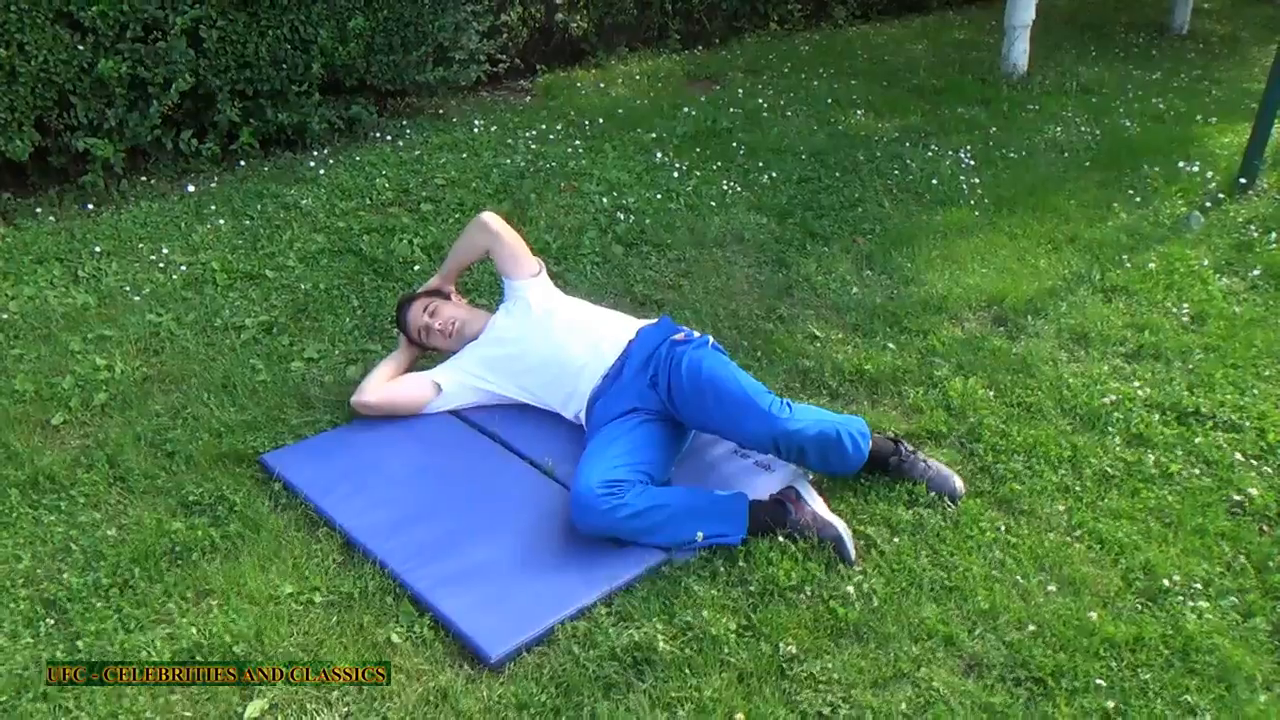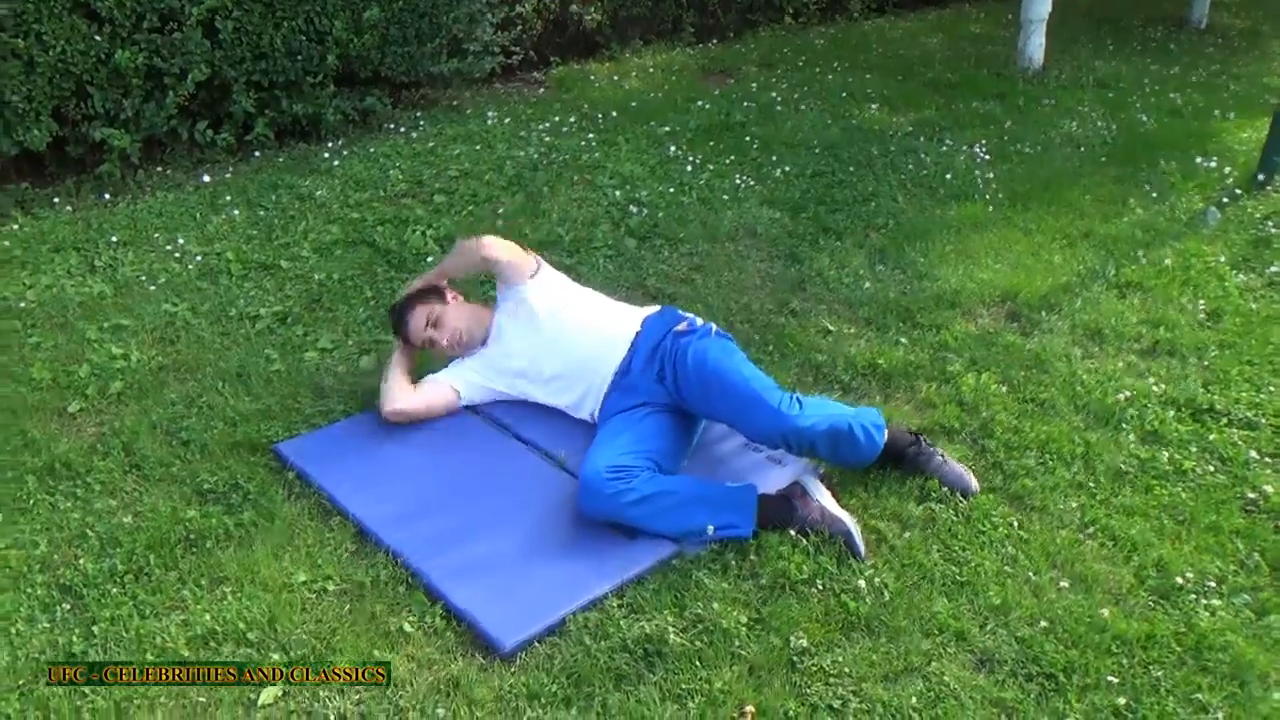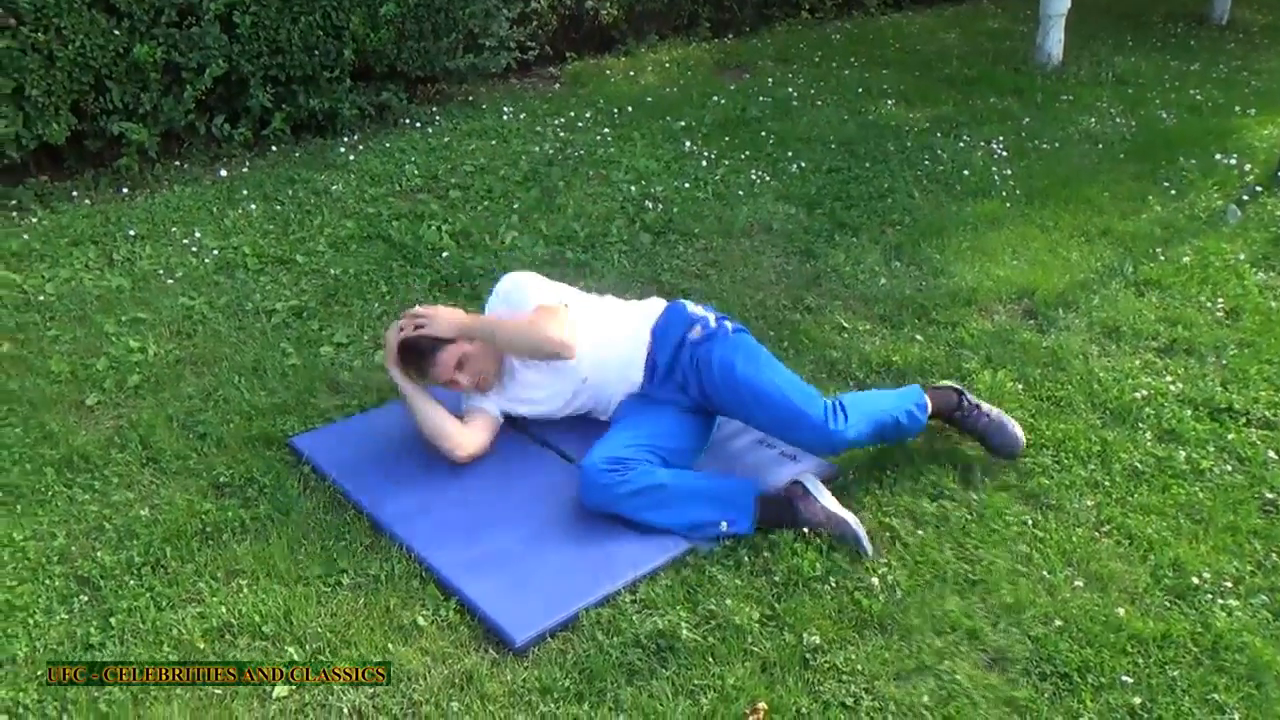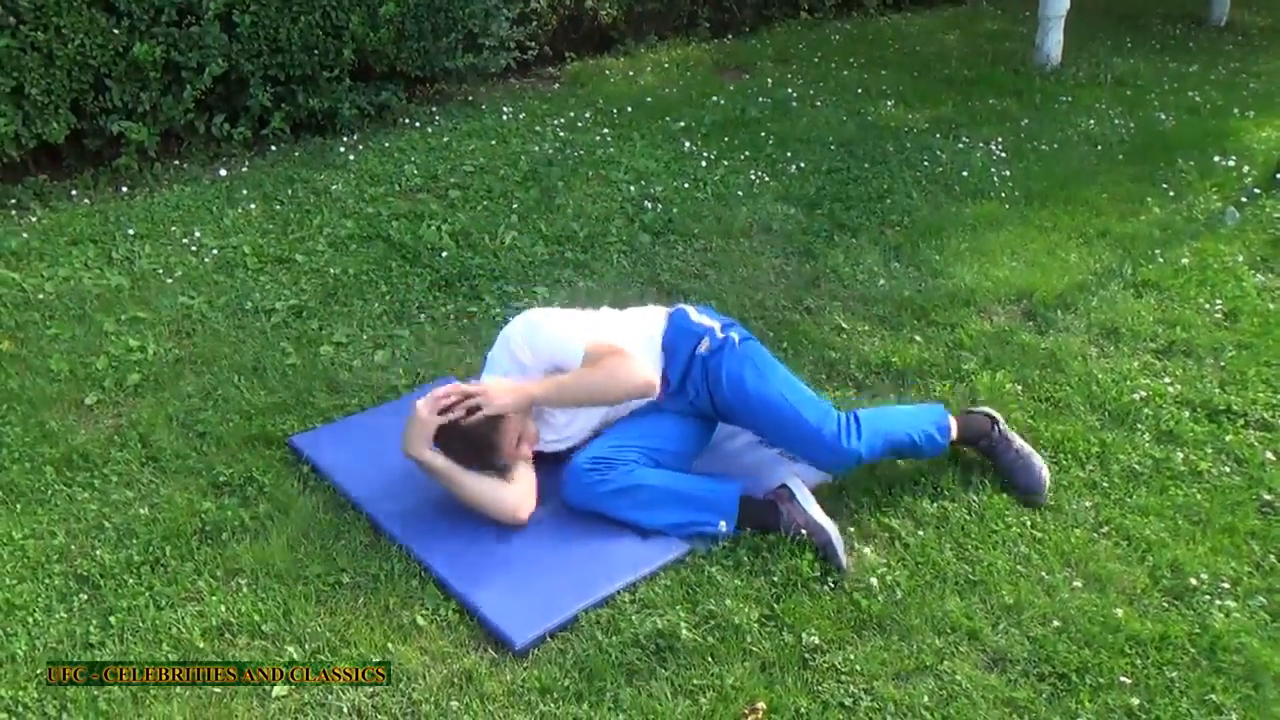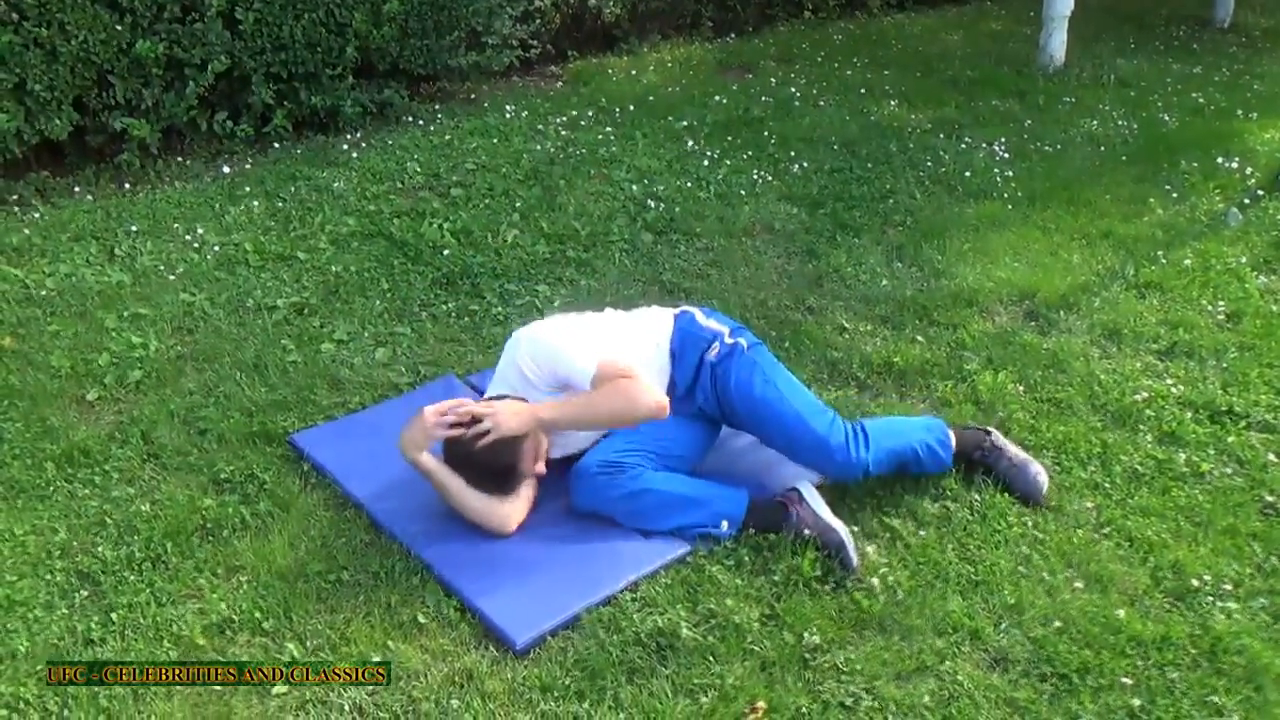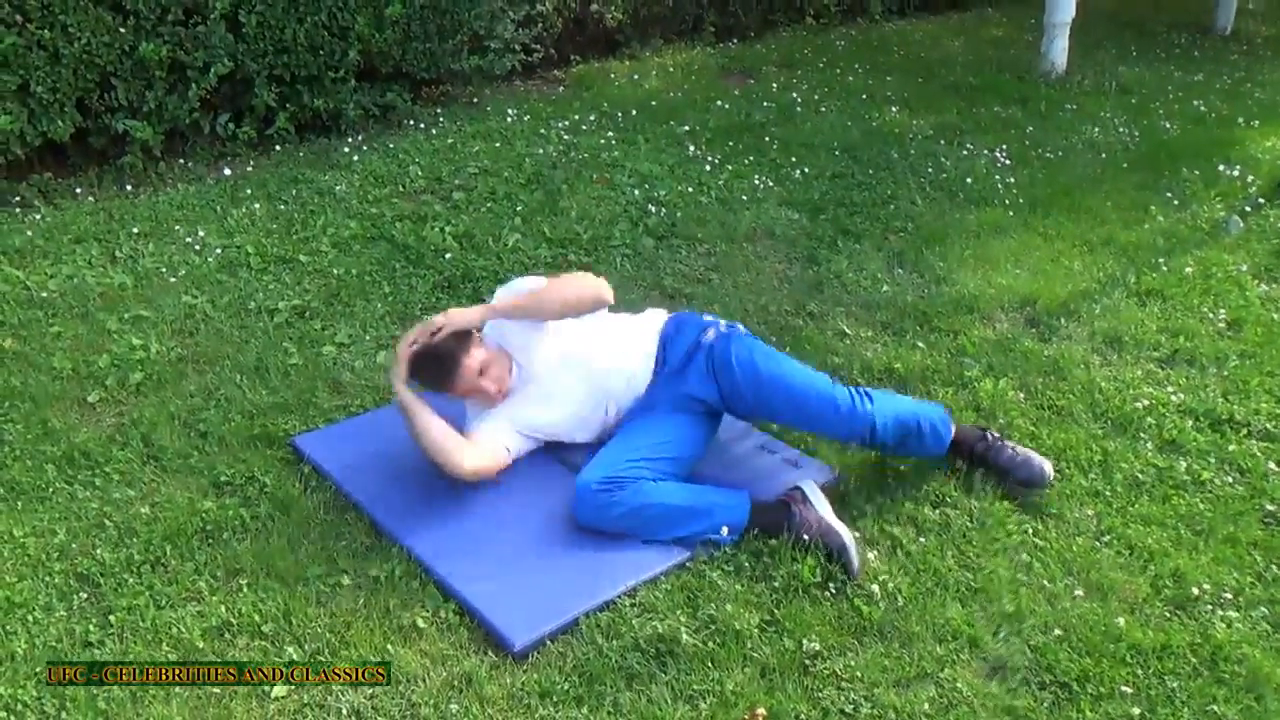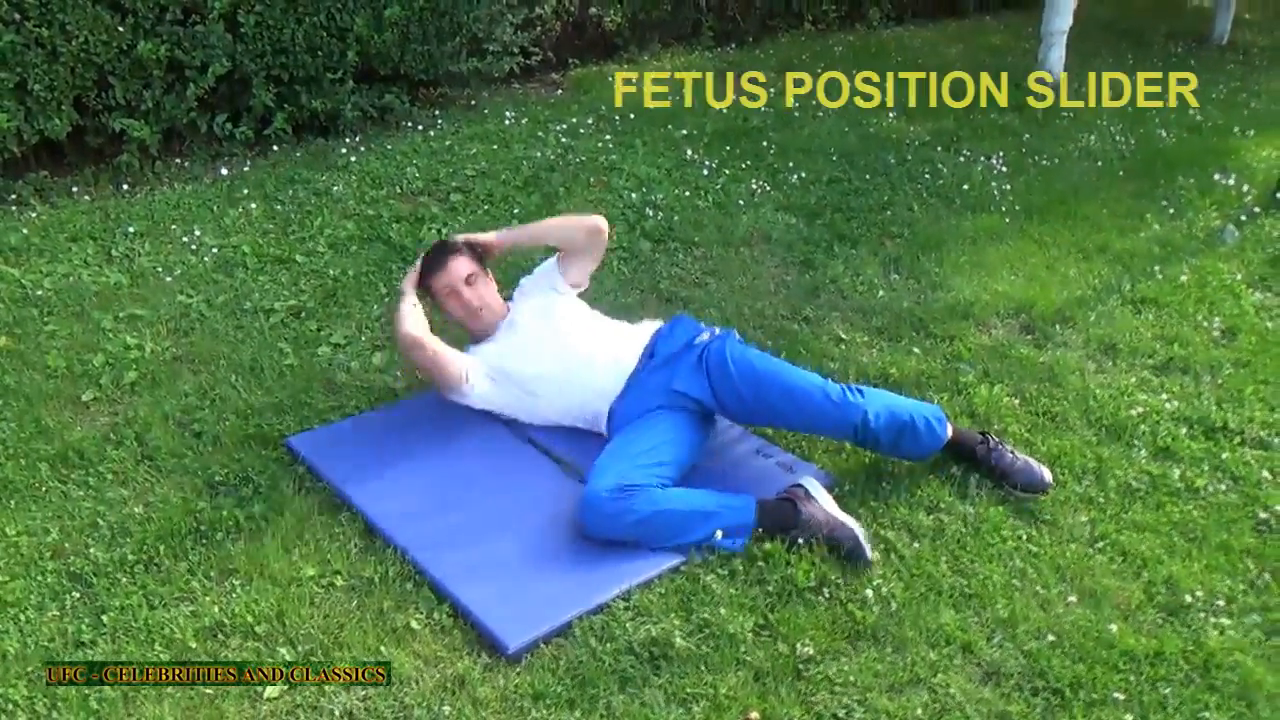
dt=0.4s
person 1, frame 1
left shoulder: (524, 297)
right shoulder: (463, 374)
left elbow: (488, 224)
right elbow: (367, 399)
left wrist: (439, 282)
right wrist: (406, 349)
left hip: (657, 352)
right hip: (616, 415)
left knee: (772, 425)
right knee: (592, 505)
left ankle: (884, 451)
right ankle: (778, 513)
person 1, frame 2
left shoulder: (522, 292)
right shoulder: (473, 373)
left elbow: (488, 248)
right elbow: (397, 406)
left wrist: (428, 279)
right wrist: (402, 351)
left hip: (664, 343)
right hip: (627, 407)
left knee: (779, 418)
right knee: (600, 490)
left ankle: (899, 445)
right ankle: (786, 508)
person 1, frame 3
left shoulder: (512, 293)
right shoulder: (493, 395)
left elbow: (561, 342)
right elbow: (458, 447)
left wrist: (464, 322)
right wrist: (404, 379)
left hip: (681, 342)
right hip: (646, 409)
left knee: (821, 426)
right knee: (601, 481)
left ankle: (941, 403)
right ankle: (784, 508)
person 1, frame 4
left shoulder: (528, 338)
right shoulder: (494, 420)
left elbow: (638, 374)
right elbow: (517, 508)
left wrist: (526, 392)
right wrist: (424, 456)
left hip: (689, 348)
right hip: (661, 413)
left knee: (836, 443)
right knee: (584, 480)
left ankle: (970, 427)
right ankle: (769, 512)
person 1, frame 5
left shoulder: (534, 351)
right shoulder: (503, 434)
left elbow: (645, 400)
right elbow: (504, 519)
left wrist: (534, 415)
right wrist: (419, 456)
left hip: (695, 350)
right hip: (680, 417)
left knee: (842, 453)
right knee: (592, 483)
left ankle: (967, 442)
right ankle: (777, 513)
person 1, frame 6
left shoulder: (512, 303)
right shoulder: (496, 422)
left elbow: (596, 291)
right elbow: (466, 465)
left wrist: (482, 311)
right wrist: (406, 398)
left hip: (685, 348)
right hip: (656, 412)
left knee: (844, 411)
right knee: (593, 498)
left ankle: (970, 440)
right ankle: (780, 516)
person 1, frame 7
left shoulder: (537, 293)
right shoulder: (474, 375)
left elbow: (594, 229)
right elbow: (412, 339)
left wrist: (497, 238)
right wrist: (411, 289)
left hip: (677, 350)
right hip: (641, 415)
left knee: (834, 405)
right knee: (601, 507)
left ankle: (969, 444)
right ankle: (783, 514)
